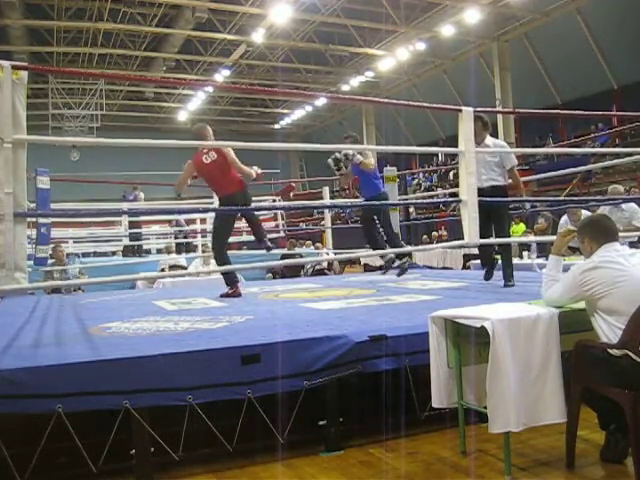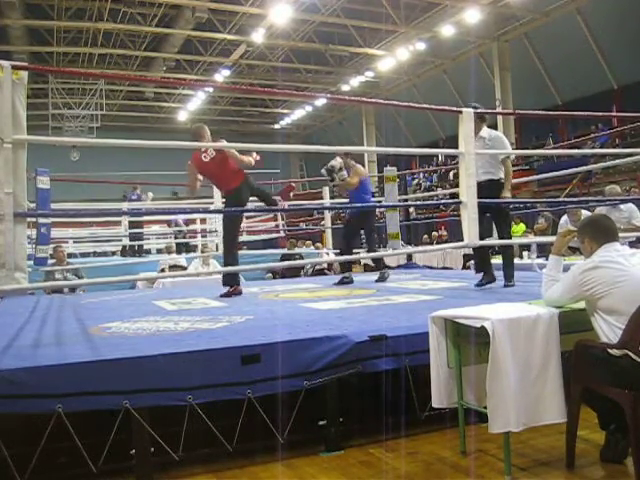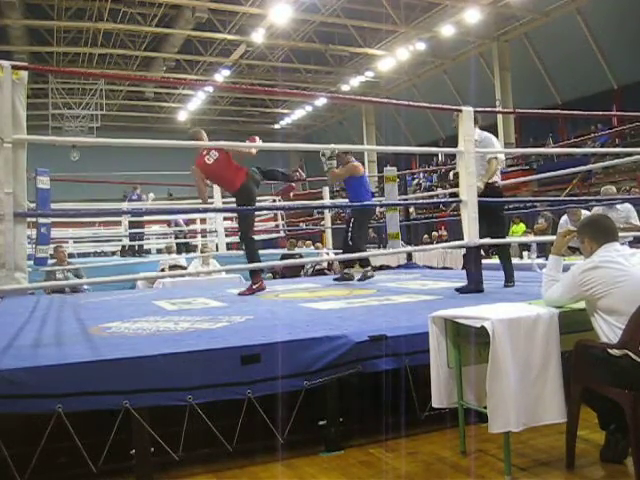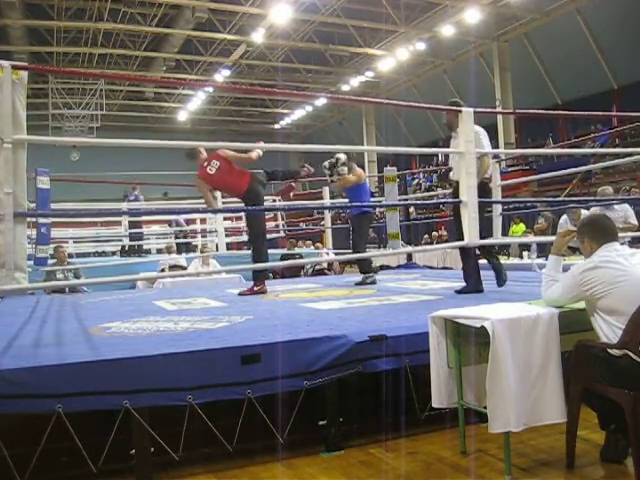
dt=0.2s
person 1, frame 1
left shoulder: (591, 267)
left elbow: (550, 297)
left wrist: (555, 253)
left knee: (565, 365)
right knee: (586, 357)
left ankle: (618, 426)
person 1, frame 2
left shoulder: (591, 267)
left elbow: (550, 297)
left wrist: (556, 254)
left knee: (565, 364)
right knee: (586, 357)
left ankle: (618, 426)
person 1, frame 3
left shoulder: (591, 267)
left elbow: (550, 297)
left wrist: (555, 253)
left knee: (565, 364)
right knee: (586, 356)
left ankle: (618, 426)
person 1, frame 4
left shoulder: (591, 267)
left elbow: (550, 297)
left wrist: (555, 253)
left knee: (565, 364)
right knee: (585, 357)
left ankle: (618, 426)
person 2, frame 1
left shoulder: (499, 146)
left elbow: (512, 173)
left wrist: (523, 197)
left hip: (497, 193)
right hip: (478, 195)
left knee: (502, 234)
right knee: (482, 235)
left ankle: (508, 276)
right ankle: (489, 265)
person 2, frame 2
left shoulder: (495, 137)
left elbow: (507, 163)
left wrist: (507, 189)
left hip: (496, 189)
right hip: (478, 190)
left knee: (503, 233)
right knee: (477, 233)
left ankle: (509, 275)
right ankle: (487, 272)
person 2, frame 3
left shoulder: (487, 139)
left elbow: (495, 163)
left wrist: (483, 182)
left hip: (489, 191)
left knee: (497, 236)
left ankle: (508, 274)
right ankle: (474, 282)
person 2, frame 4
left shoulder: (475, 132)
right shoulder: (454, 139)
left elbow: (484, 160)
left wrist: (474, 184)
right wrist: (453, 191)
left hip: (476, 188)
right hip: (460, 189)
left knee: (476, 234)
right knee: (462, 237)
left ankle: (498, 268)
right ankle: (473, 282)
person 3, frame 1
left shoulder: (193, 163)
right shoulder: (222, 148)
left elbow: (178, 190)
right elbow: (241, 170)
left wrist: (186, 180)
right wrist: (253, 172)
left hip: (228, 201)
right hip: (242, 190)
left knee: (218, 246)
right knee: (247, 212)
left ankle: (233, 286)
right ankle: (263, 239)
person 3, frame 2
left shoulder: (193, 163)
right shoulder: (220, 144)
left elbow: (193, 191)
right elbow: (245, 163)
left wrist: (196, 179)
right wrist: (252, 158)
left hip: (234, 195)
right hip: (244, 182)
left knee: (229, 241)
left ankle: (232, 284)
right ankle: (275, 205)
person 3, frame 3
left shoulder: (197, 168)
right shoulder: (220, 147)
left elbow: (204, 198)
right elbow: (250, 152)
left wrist: (205, 183)
right wrist: (256, 145)
left hip: (243, 195)
right hip: (251, 177)
left knee: (246, 237)
right knee: (262, 171)
left ankle: (257, 280)
right ankle: (293, 176)
person 3, frame 4
left shoulder: (200, 179)
right shoulder: (219, 154)
left elbow: (212, 207)
right elbow: (249, 158)
left wrist: (210, 193)
right wrist: (257, 151)
left hip: (250, 196)
right hip: (255, 179)
left knee: (257, 239)
right knee: (268, 174)
left ankle: (259, 283)
right ankle: (300, 173)
person 4, frame 1
left shoulder: (366, 155)
right shoulder: (353, 162)
left elbow: (370, 167)
right elbow: (345, 181)
left wrist: (355, 157)
right wrist: (338, 168)
left hip: (378, 197)
right hip: (369, 200)
left knee: (386, 231)
right knee: (369, 233)
left ankle: (403, 258)
right ankle: (388, 258)
person 4, frame 2
left shoulder: (357, 169)
right shoulder: (348, 171)
left elbow: (350, 187)
right elbow: (342, 189)
left wrist: (340, 172)
right wrist: (332, 177)
left hip: (366, 211)
right hip: (355, 211)
left knee: (370, 244)
right knee: (345, 244)
left ankle: (383, 270)
right ankle: (347, 276)
person 4, frame 3
left shoulder: (354, 166)
right shoulder: (347, 167)
left elbow: (335, 177)
right elbow: (333, 179)
left wrist: (330, 161)
right wrist: (327, 163)
left hip: (364, 209)
right hip: (358, 209)
left knee: (356, 241)
right knee: (348, 241)
left ankle: (367, 269)
right ankle: (346, 272)
person 4, frame 4
left shoulder: (357, 172)
right shoulder: (347, 173)
left elbow: (345, 184)
right elbow: (337, 188)
left wrist: (341, 167)
right wrist: (330, 172)
left hip: (363, 213)
right hip: (357, 213)
left knee: (358, 245)
right knee: (357, 244)
left ankle: (369, 276)
right ankle: (369, 268)
